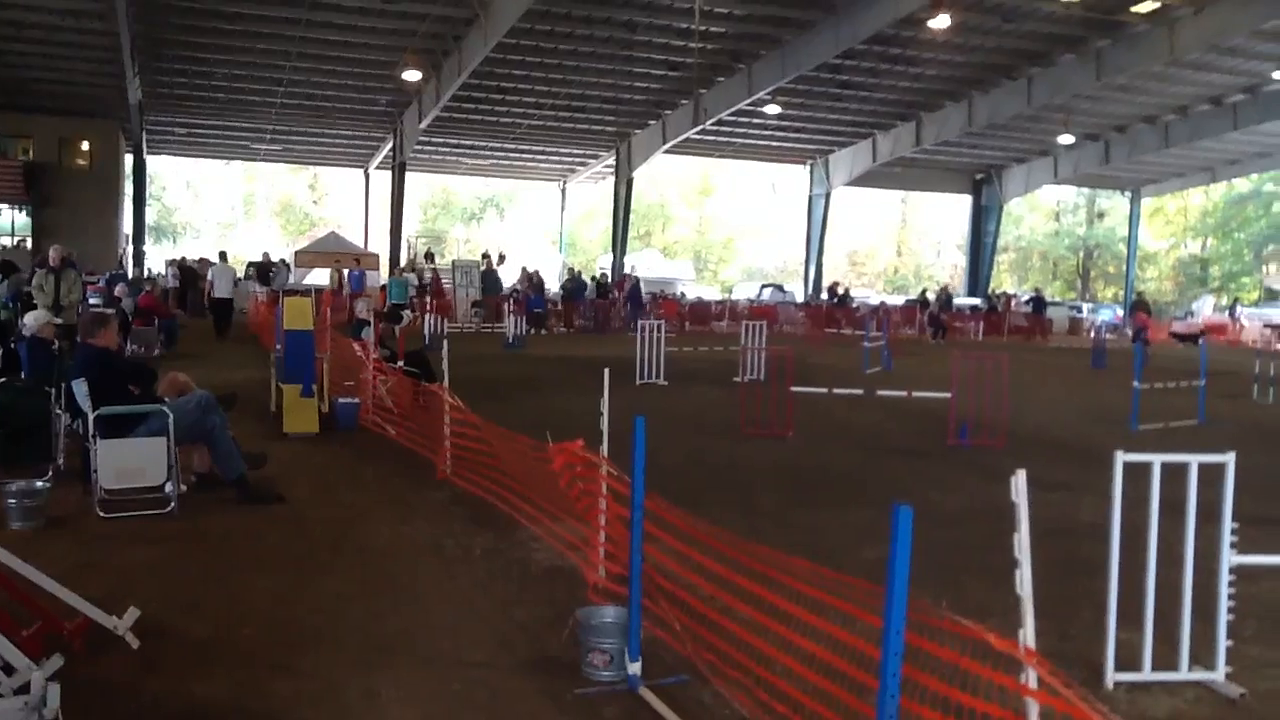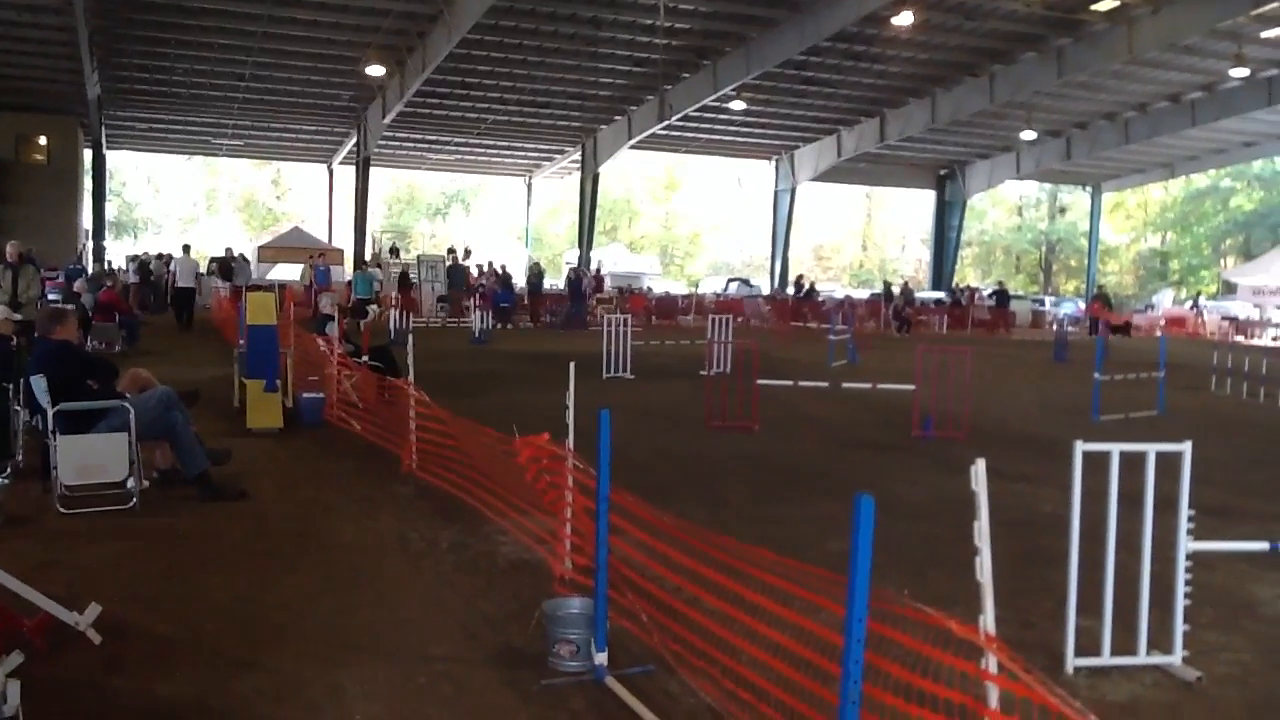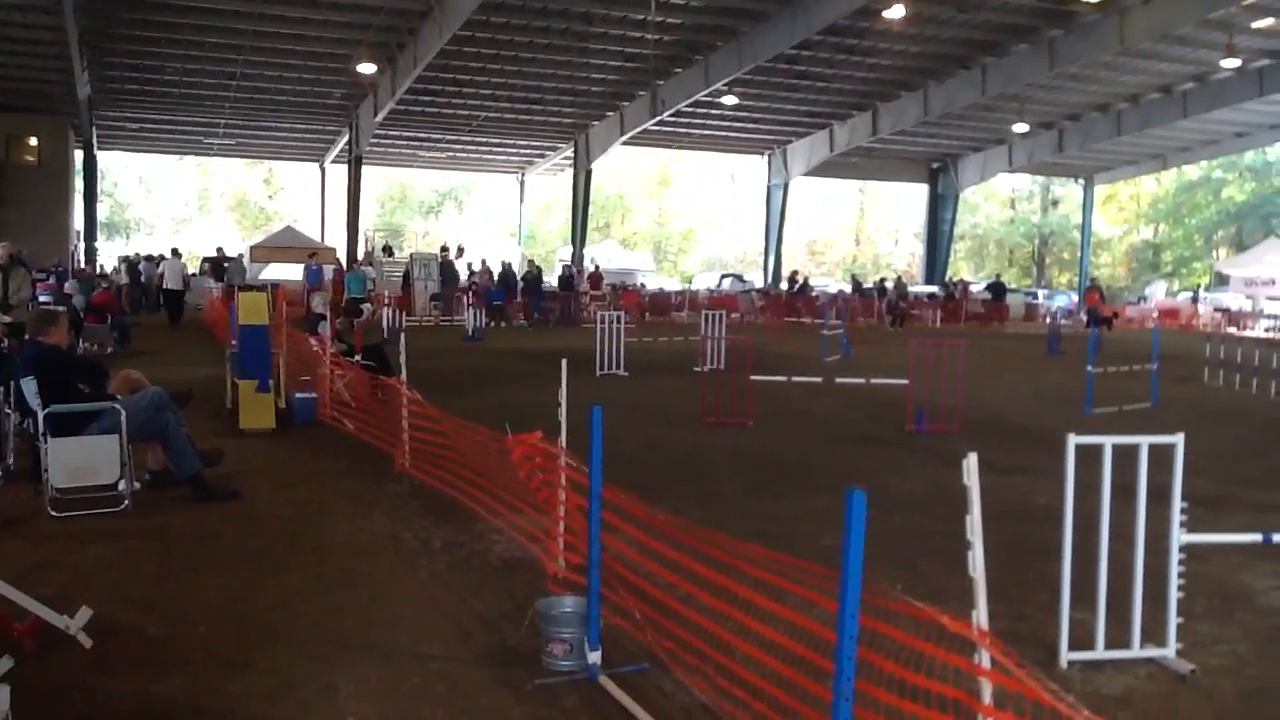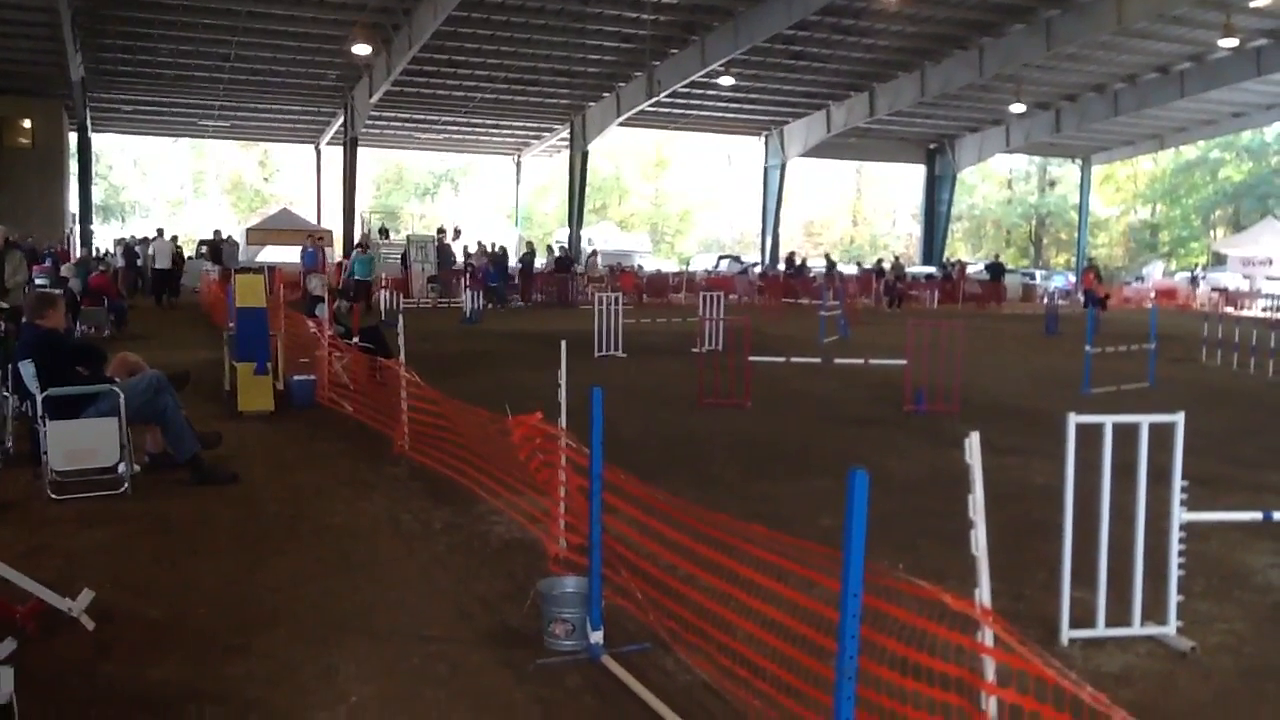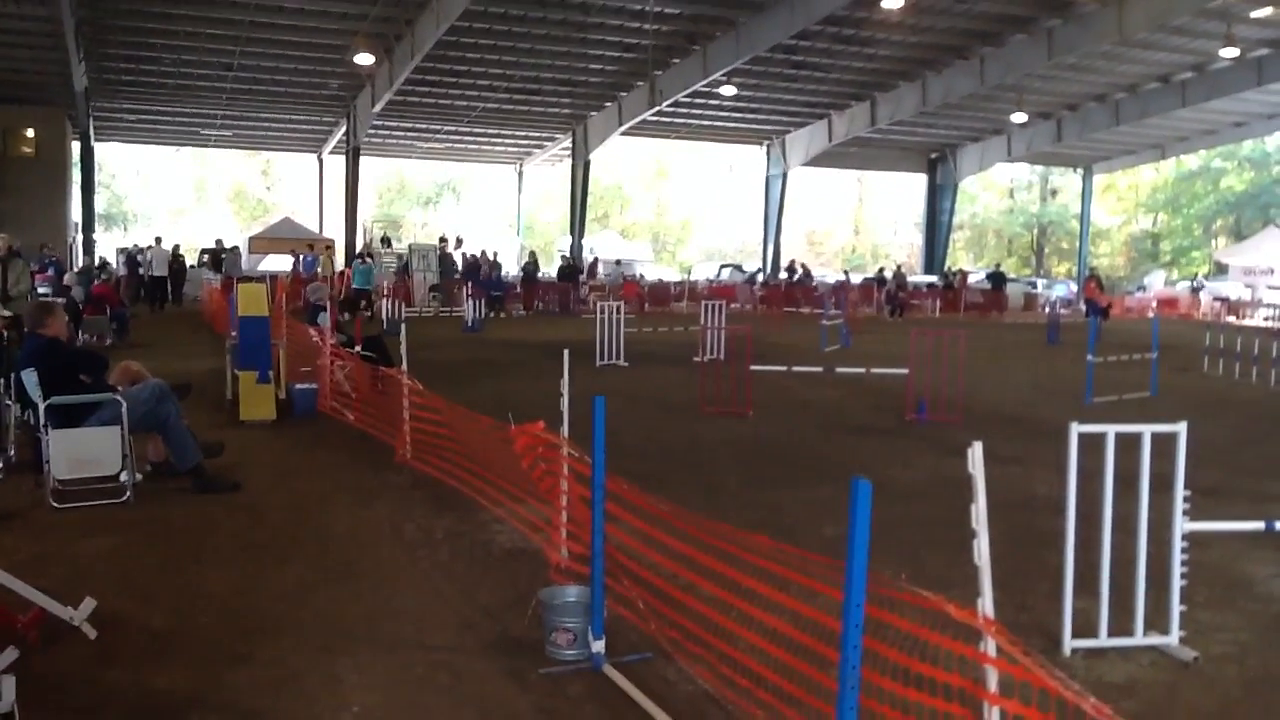
dt=0.7s
person 1, frame 1
left shoulder: (83, 357)
right shoulder: (100, 357)
right elbow: (148, 376)
left hip: (122, 428)
right hip: (133, 429)
left knee: (210, 422)
right knee: (204, 400)
left ankle: (242, 485)
person 1, frame 2
left shoulder: (41, 352)
right shoulder: (60, 350)
right elbow: (109, 371)
left hip: (82, 424)
right hip: (95, 425)
left knee: (172, 418)
right knee: (166, 396)
left ankle: (205, 483)
right ankle: (200, 452)
person 1, frame 3
left shoulder: (32, 355)
right shoulder: (49, 355)
right elbow: (98, 373)
left hip: (74, 426)
right hip: (85, 427)
left knee: (163, 418)
right knee: (157, 397)
left ankle: (193, 480)
person 1, frame 4
left shoulder: (30, 337)
right shoulder: (47, 339)
right elbow: (96, 357)
left hip: (71, 408)
right hip: (83, 409)
left knee: (160, 399)
right knee: (155, 380)
person 1, frame 5
left shoulder: (33, 347)
right shoulder: (49, 348)
right elbow: (99, 364)
left hip: (72, 419)
right hip: (86, 419)
left knee: (163, 408)
right knee: (158, 389)
